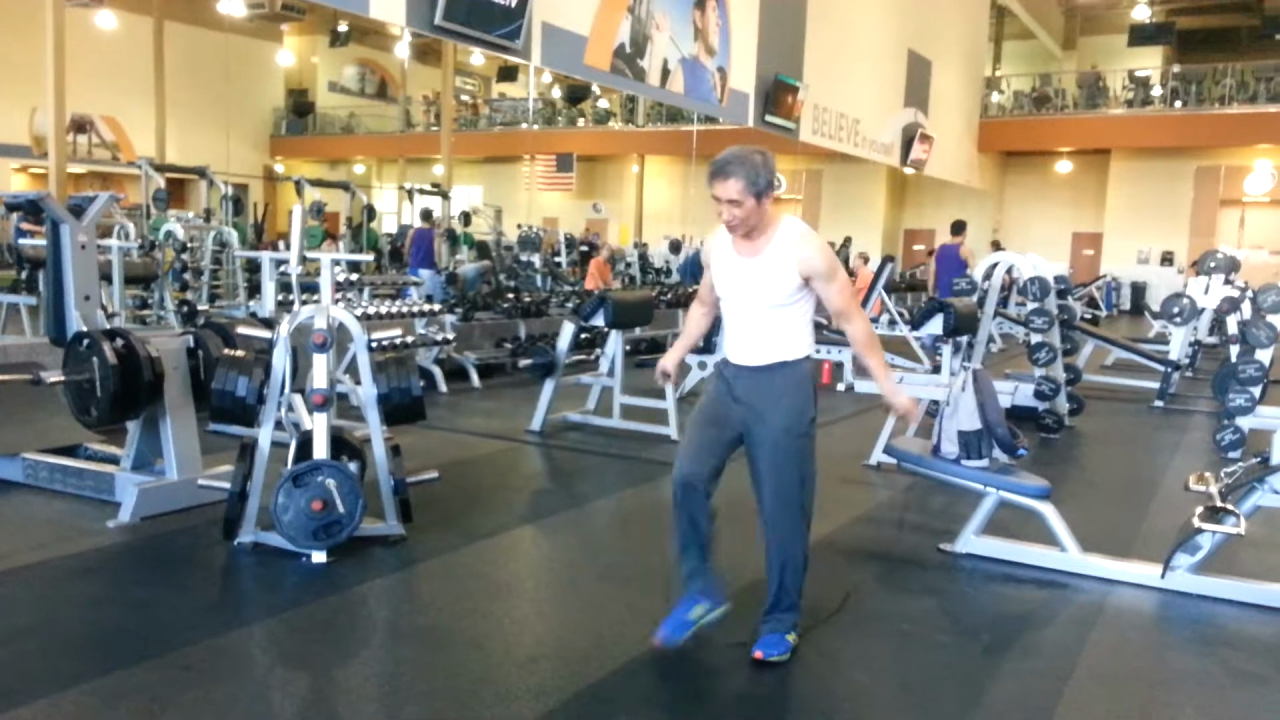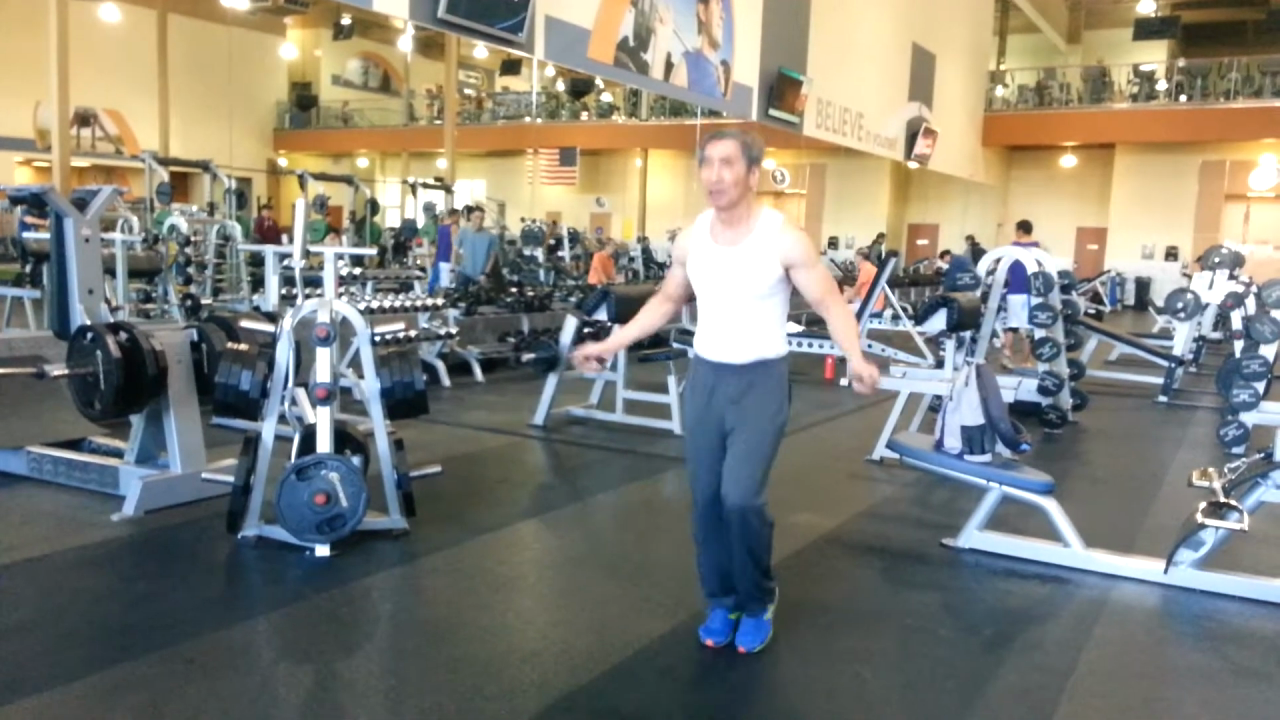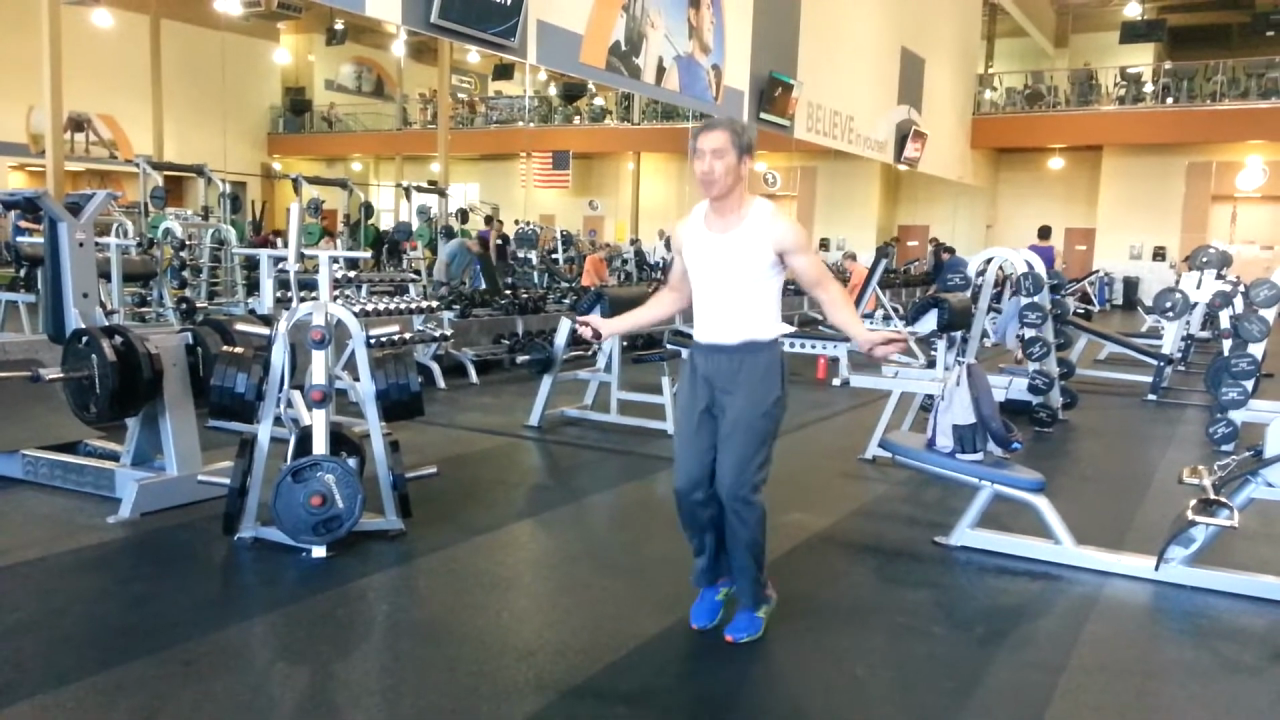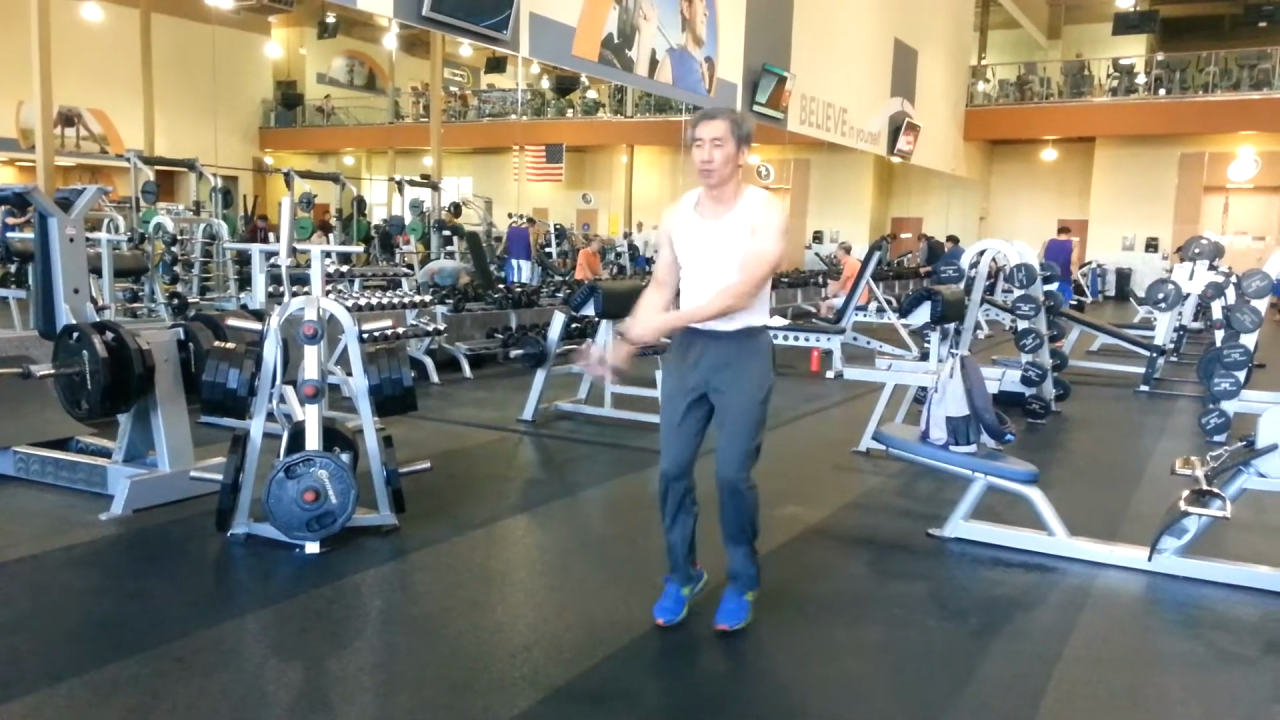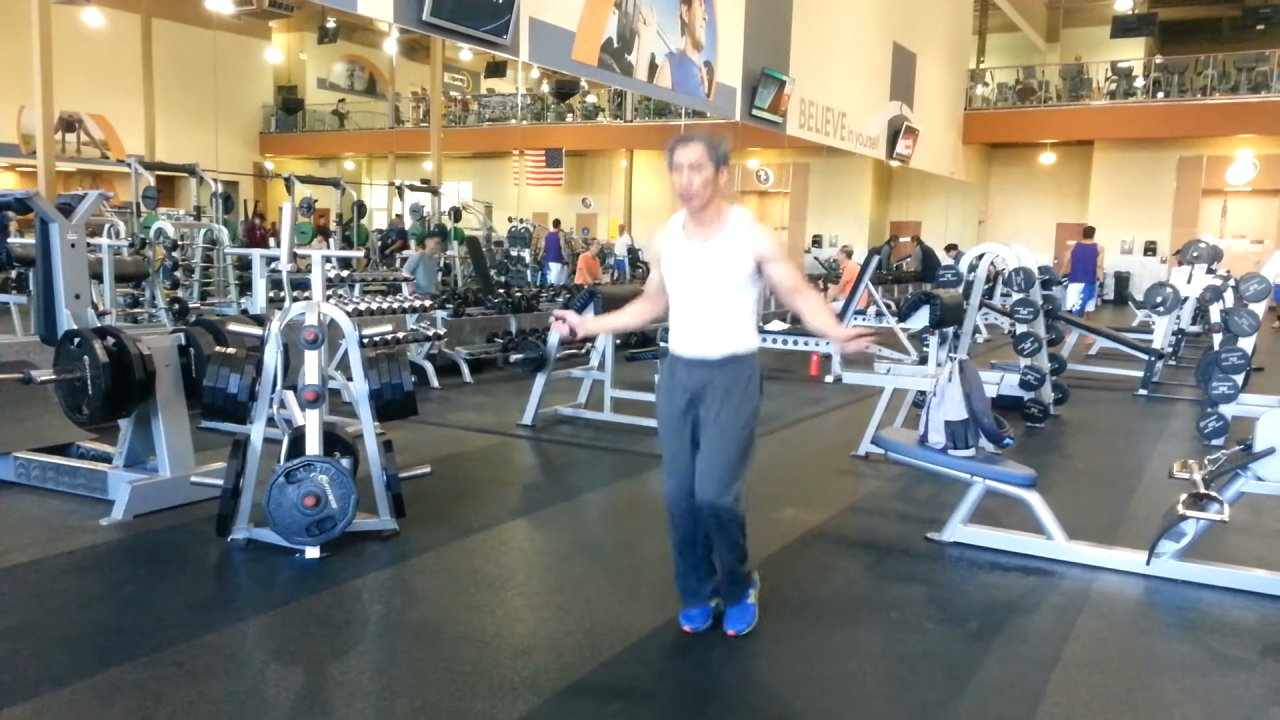
dt=1s
person 1, frame 1
left shoulder: (805, 248)
right shoulder: (715, 245)
left elbow: (850, 316)
left wrist: (888, 385)
right wrist: (678, 351)
left hip: (783, 382)
right hip: (729, 377)
left knee: (785, 510)
right knee: (688, 477)
left ankle: (780, 621)
right ankle: (701, 593)
person 1, frame 2
left shoulder: (785, 239)
right shoulder: (690, 239)
left elbow: (828, 302)
right elbow: (667, 299)
left wrist: (855, 358)
right wrist: (613, 343)
left hip: (760, 380)
right hip: (706, 378)
left knee: (740, 500)
right knee: (707, 504)
left ankle: (757, 603)
right ankle: (723, 602)
person 1, frame 3
left shoulder: (777, 227)
right shoulder: (686, 229)
left elbow: (824, 288)
left wrist: (865, 338)
right wrist: (612, 325)
left hip: (756, 364)
right hip: (702, 363)
left knee: (736, 485)
right knee: (689, 483)
left ankle: (754, 597)
right ankle: (713, 578)
person 1, frame 4
left shoulder: (766, 213)
right shoulder: (677, 215)
left elbow: (740, 291)
right elbow: (661, 288)
left wrist: (667, 321)
right wrist: (624, 343)
left hip: (744, 352)
right hip: (688, 349)
left knee: (732, 474)
right knee: (674, 468)
left ankle: (742, 582)
right ankle: (682, 575)
person 1, frame 5
left shoulder: (753, 236)
right shoulder: (664, 240)
left elbow: (800, 295)
left wrist: (837, 333)
right wrist: (591, 324)
left hip: (732, 373)
right hip: (678, 373)
left knee: (713, 494)
right knee: (680, 495)
left ankle: (739, 587)
right ankle: (700, 594)
